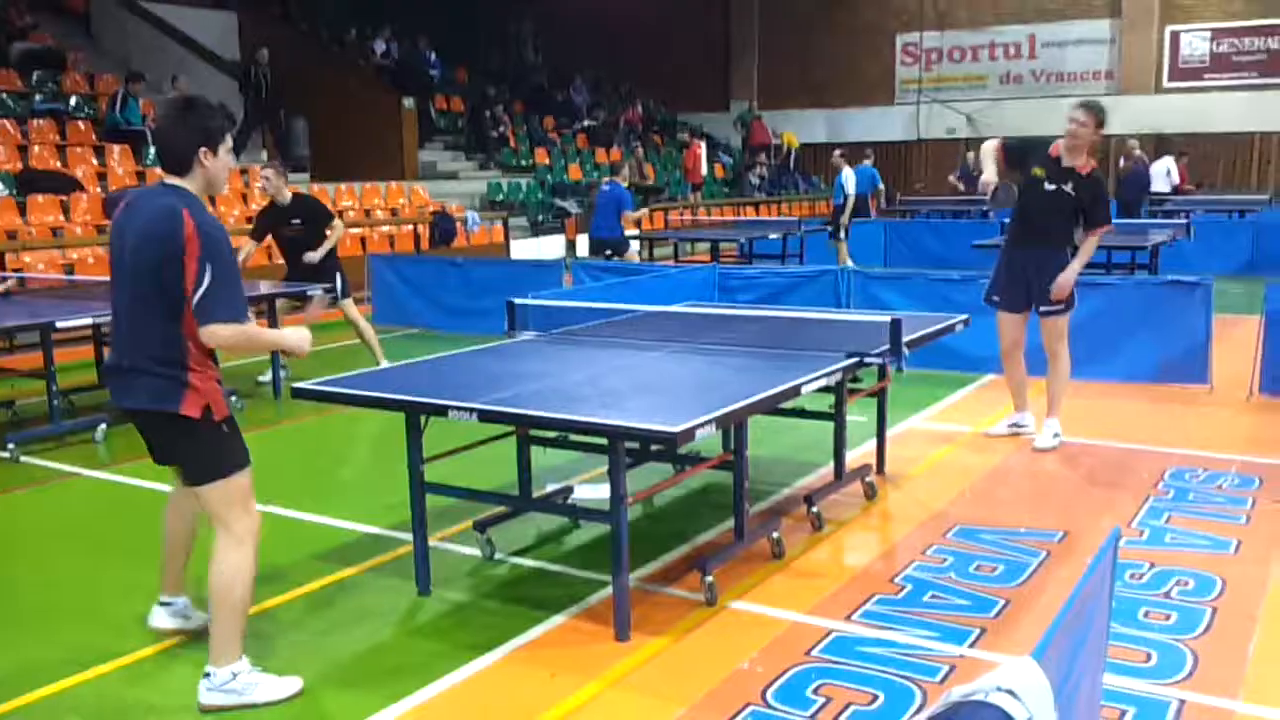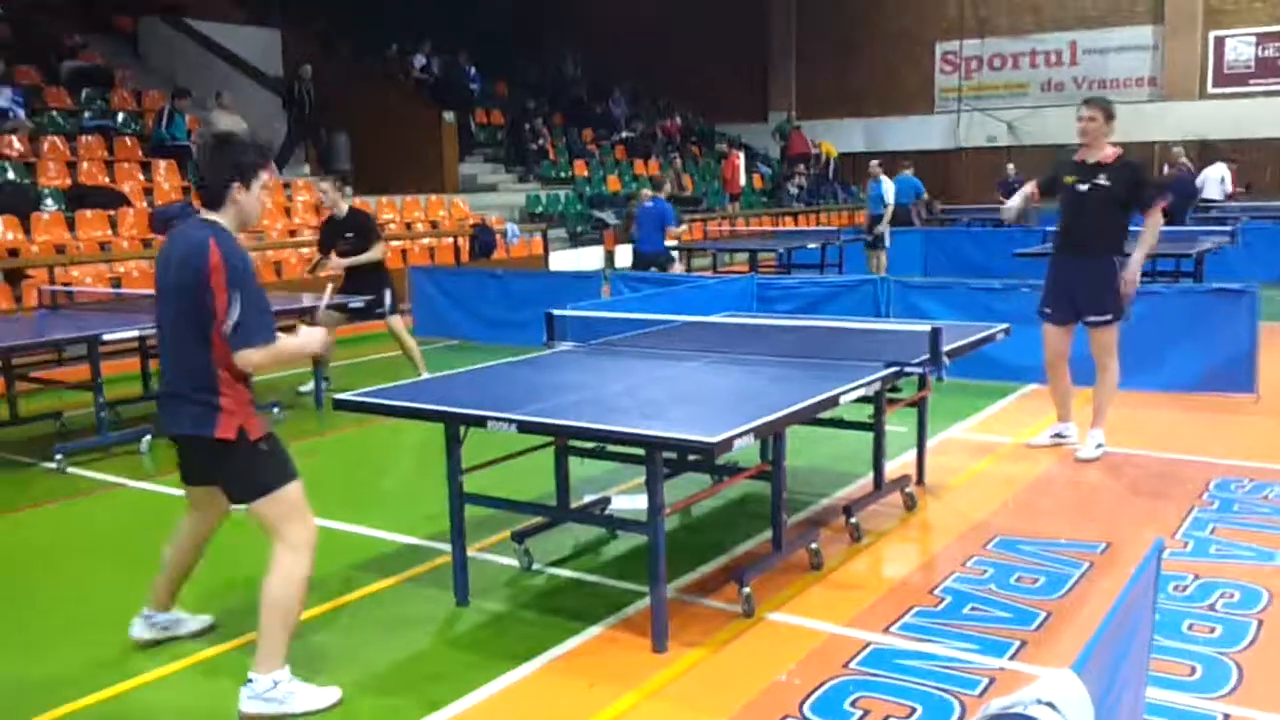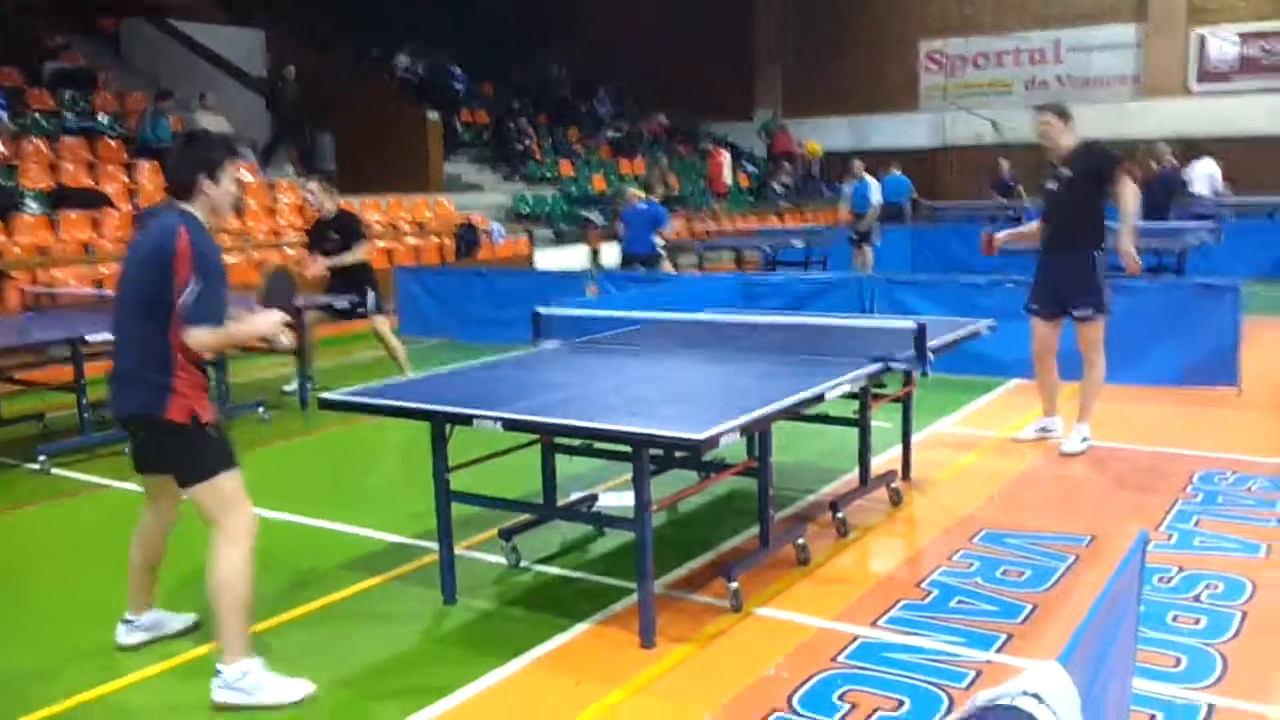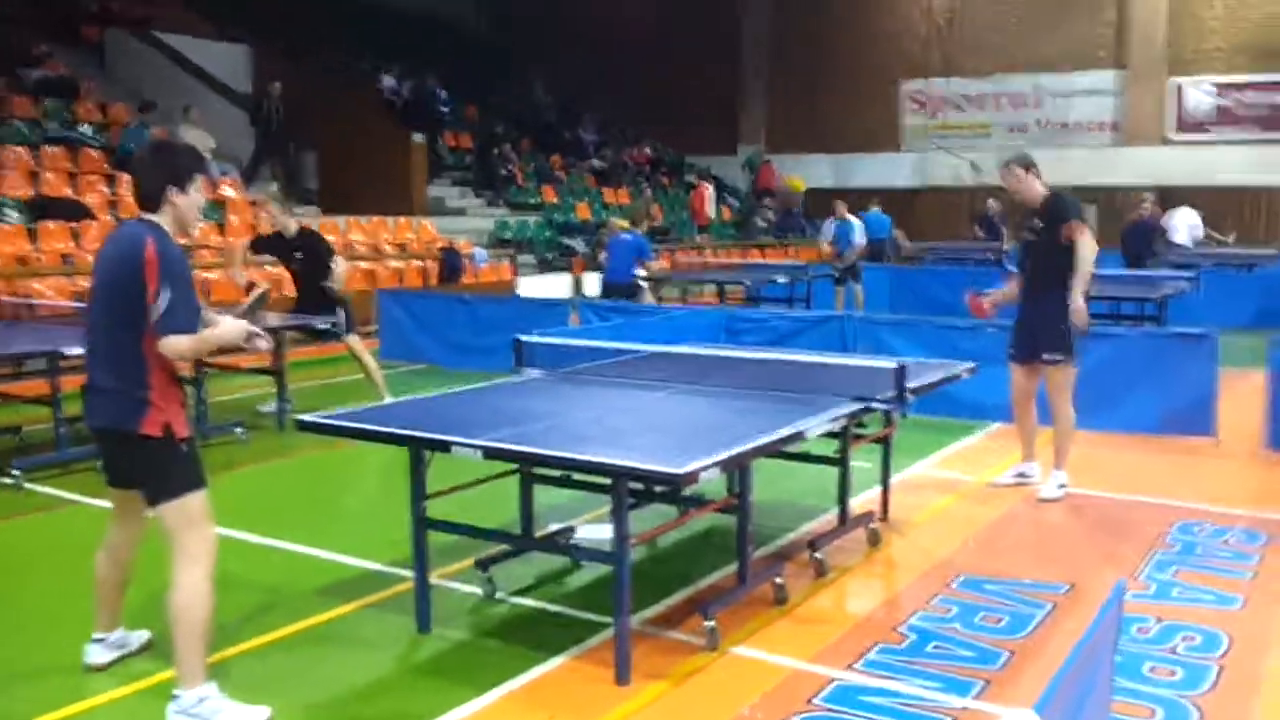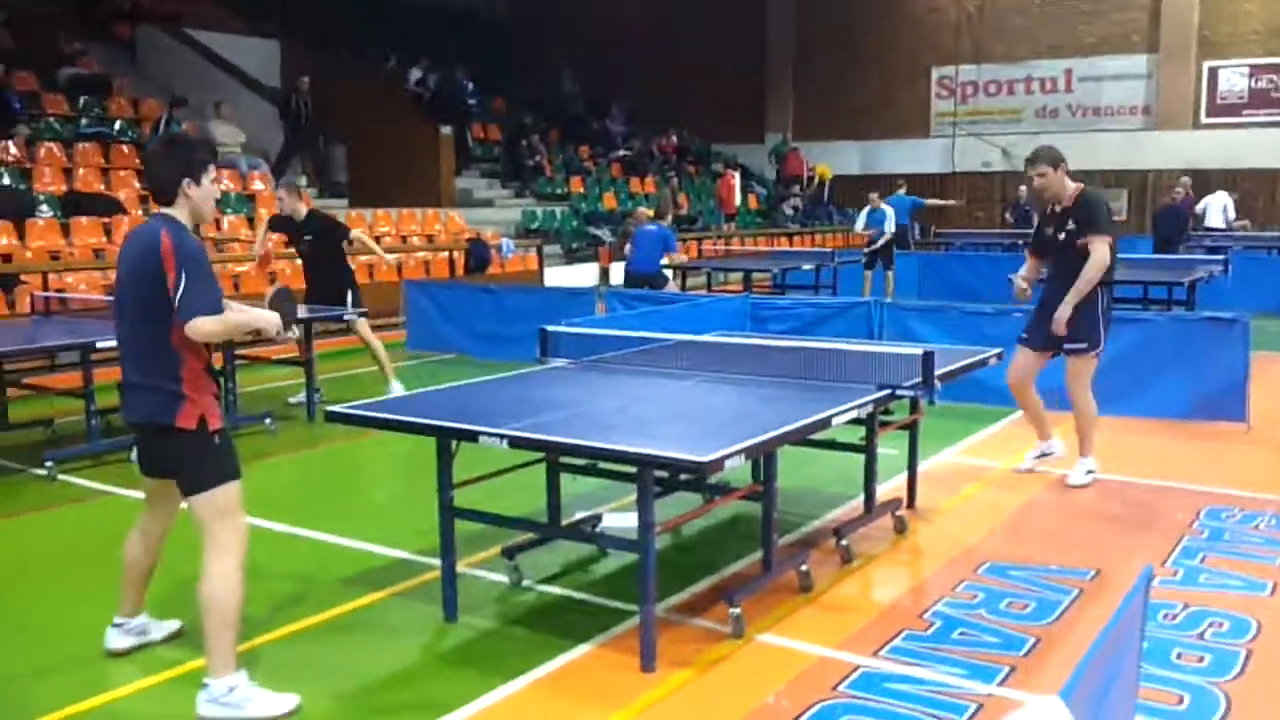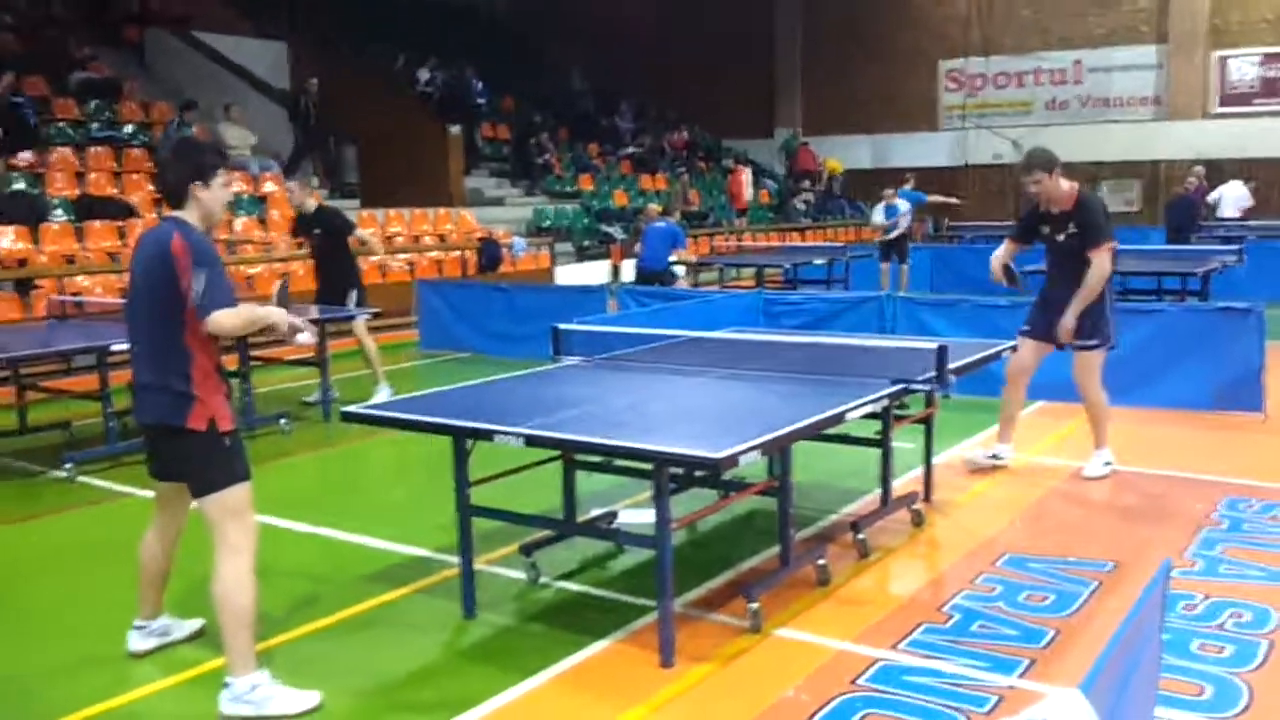
dt=0.2s
person 1, frame 1
left shoulder: (131, 206)
right shoulder: (199, 226)
right elbow: (218, 332)
left wrist: (232, 312)
right wrist: (285, 338)
left hip: (135, 382)
right hip: (183, 391)
left knee: (192, 486)
right knee: (238, 523)
left ankle: (173, 603)
right ankle: (225, 675)
person 1, frame 2
left shoulder: (178, 239)
right shoulder: (226, 255)
right elbow: (252, 356)
left wrist: (281, 337)
right wrist: (306, 343)
left hip: (185, 408)
right hip: (224, 418)
left knee: (205, 512)
right knee: (297, 534)
left ankle: (156, 615)
person 1, frame 3
left shoulder: (152, 230)
right shoulder: (193, 241)
right elbow: (200, 337)
left wrist: (239, 324)
right wrist: (256, 328)
left hip: (139, 395)
right hip: (174, 400)
left knee: (161, 505)
right knee: (235, 523)
left ankle: (139, 617)
right ankle: (236, 672)
person 1, frame 4
left shoulder: (120, 241)
right shoulder: (162, 252)
right elbow: (176, 346)
left wrist: (218, 326)
right wrist: (224, 333)
left hip: (110, 407)
right hip: (149, 415)
left knee: (125, 521)
right knee: (196, 546)
left ankle: (105, 637)
person 1, frame 5
left shoulder: (141, 238)
right shoulder: (179, 243)
right elbow: (202, 328)
left wrist: (240, 314)
right wrist: (254, 318)
left hip: (147, 402)
right hip: (183, 407)
left knee: (157, 510)
right knee: (227, 536)
left ankle: (127, 623)
person 1, frame 6
left shoulder: (154, 240)
right shoulder: (189, 244)
right elbow: (220, 320)
left wrist: (267, 319)
right wrist: (268, 315)
left hip: (158, 403)
right hip: (195, 408)
left knee: (168, 512)
right knee: (238, 537)
left ankle: (147, 624)
person 2, frame 1
left shoulder: (1093, 183)
right shoulder: (1035, 150)
left elbow: (1093, 235)
right elbow: (991, 147)
left wrist: (1072, 271)
right wrist: (989, 172)
left hip: (1053, 263)
right hip: (1014, 258)
left knee: (1055, 347)
right knee: (1009, 346)
left ankle: (1052, 423)
right ankle: (1021, 416)
person 2, frame 2
left shoulder: (1128, 170)
right shoulder: (1068, 167)
left elbow: (1154, 216)
right elbow: (1035, 189)
left wrist: (1136, 261)
right wrist: (1018, 200)
left hip: (1102, 270)
right hip: (1062, 268)
left knee: (1104, 357)
right knee: (1054, 356)
left ankle: (1097, 433)
right ankle: (1064, 426)
person 2, frame 3
left shoulder: (1092, 154)
right shoulder: (1053, 172)
left elbow: (1128, 189)
left wrist: (1125, 238)
right wrist: (1007, 235)
left hip: (1084, 262)
right hip: (1050, 264)
left knee: (1091, 351)
right knee: (1041, 350)
left ankle: (1082, 427)
right ankle: (1050, 420)
person 2, frame 4
left shoulder: (1059, 204)
right shoulder: (1031, 222)
left elbow: (1086, 243)
left wrist: (1077, 294)
right wrist: (994, 299)
left hip: (1059, 309)
right hip: (1030, 310)
left knee: (1058, 397)
right knee: (1021, 395)
left ankle: (1059, 474)
right ankle: (1028, 465)
person 2, frame 5
left shoulder: (1090, 204)
right shoulder: (1047, 216)
left elbow: (1100, 258)
right elbow: (1035, 260)
left wrist: (1068, 304)
right wrist: (1022, 279)
left hip: (1085, 304)
right hip: (1050, 301)
left knee: (1077, 388)
right knee: (1017, 378)
left ankle: (1087, 460)
right ankle: (1047, 442)
person 2, frame 6
left shoulder: (1089, 207)
right shoulder: (1037, 212)
left elbow: (1102, 266)
right elbow: (1012, 244)
left wrist: (1072, 313)
right wrist: (998, 260)
left hip: (1087, 301)
right hip: (1052, 296)
left knee: (1087, 383)
right knee: (1017, 370)
left ankle: (1102, 452)
right ankle: (1001, 447)
person 3, frame 1
left shoulder: (307, 203)
right shoulder: (267, 214)
left elbow: (338, 228)
right elbow: (253, 243)
left wrist: (320, 252)
right wrist: (240, 261)
left hip: (326, 268)
right hip: (297, 273)
left knee: (351, 315)
left ankle: (382, 362)
right ankle: (278, 366)
person 3, frame 2
left shoulder: (361, 219)
right shoulder: (328, 226)
left elbow: (380, 252)
right elbow: (324, 257)
left wrist: (345, 262)
left hip: (377, 283)
right hip: (351, 286)
left knee: (397, 329)
right knee: (321, 323)
left ankle: (424, 375)
right ankle: (321, 377)
person 3, frame 3
left shoulder: (348, 220)
right shoulder: (317, 227)
left elbow: (362, 254)
right elbow: (313, 257)
left wrist: (328, 262)
left hip: (362, 284)
right hip: (336, 285)
left knee: (381, 330)
right knee: (305, 321)
left ankle: (408, 375)
person 3, frame 4
left shoulder: (311, 239)
right shoulder: (274, 240)
left elbow: (339, 264)
right elbow: (244, 248)
left wrist: (337, 282)
right wrist: (237, 271)
left hip: (330, 301)
right hip: (305, 303)
left knee: (355, 348)
left ankle: (386, 398)
person 3, frame 5
left shoulder: (322, 221)
right shoulder: (285, 221)
left elbow: (357, 236)
right elbow: (265, 226)
left wrist: (383, 255)
right wrist: (259, 246)
left hip: (342, 285)
right hip: (316, 289)
left knee: (363, 333)
left ankle: (393, 383)
right ankle: (313, 389)
person 3, frame 6
left shoulder: (330, 215)
right shoulder: (301, 219)
left elbow: (362, 235)
right elbow: (297, 238)
left hip: (348, 282)
right hip: (326, 285)
left knee: (359, 332)
left ankle: (383, 386)
